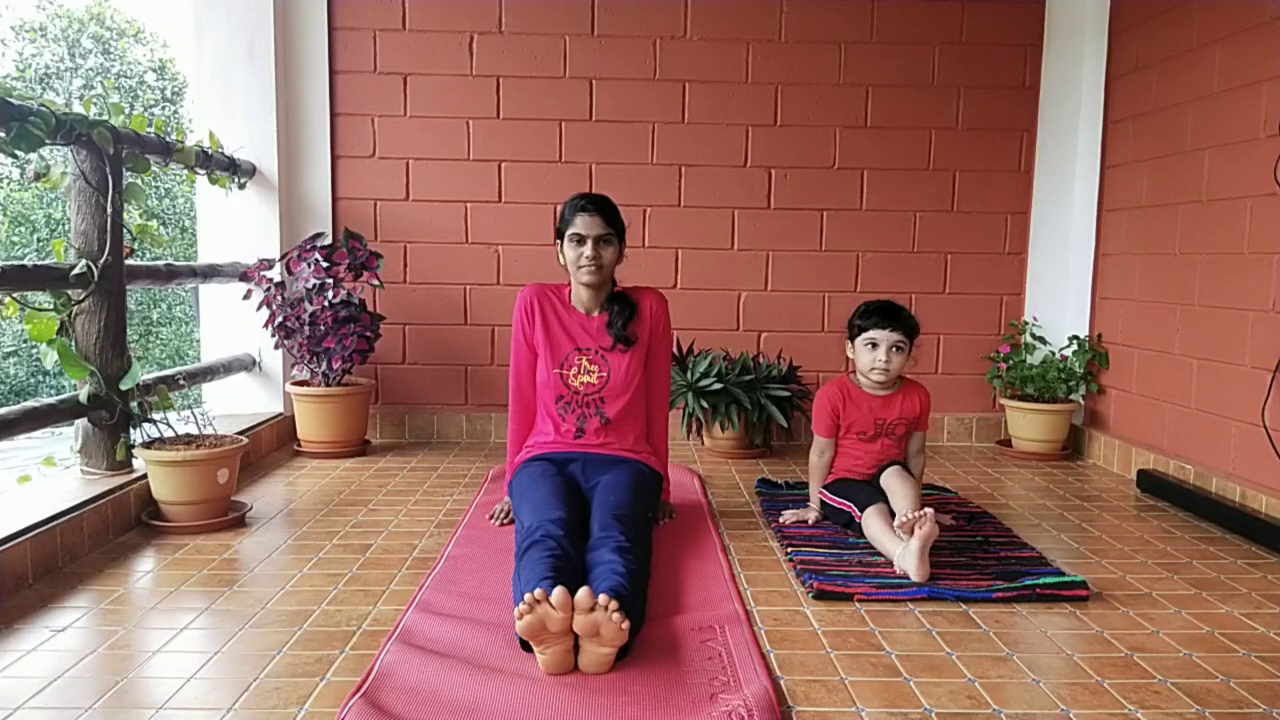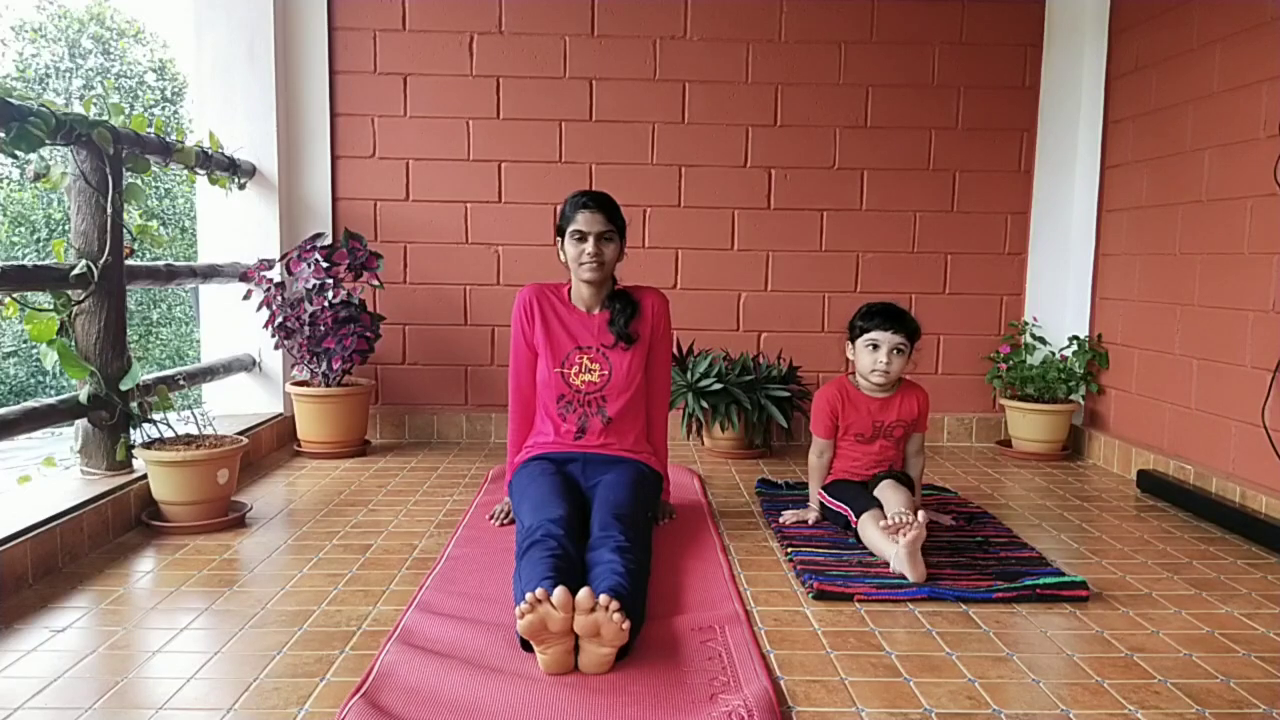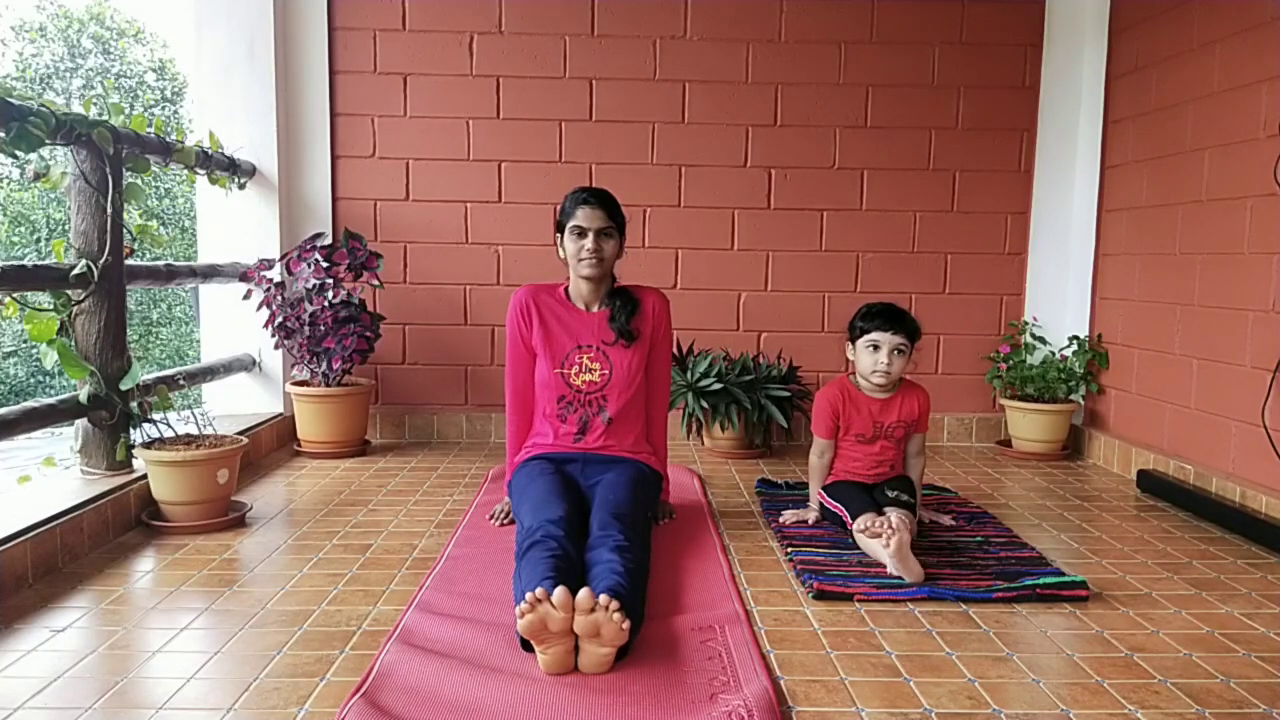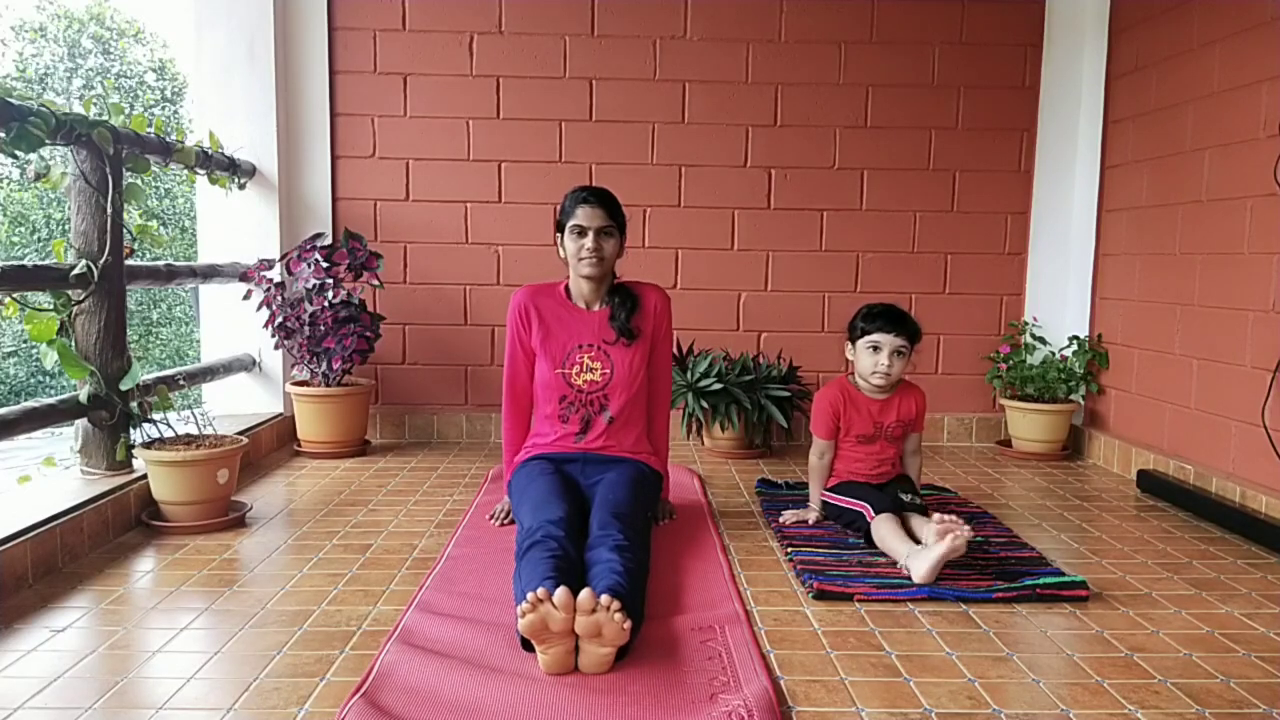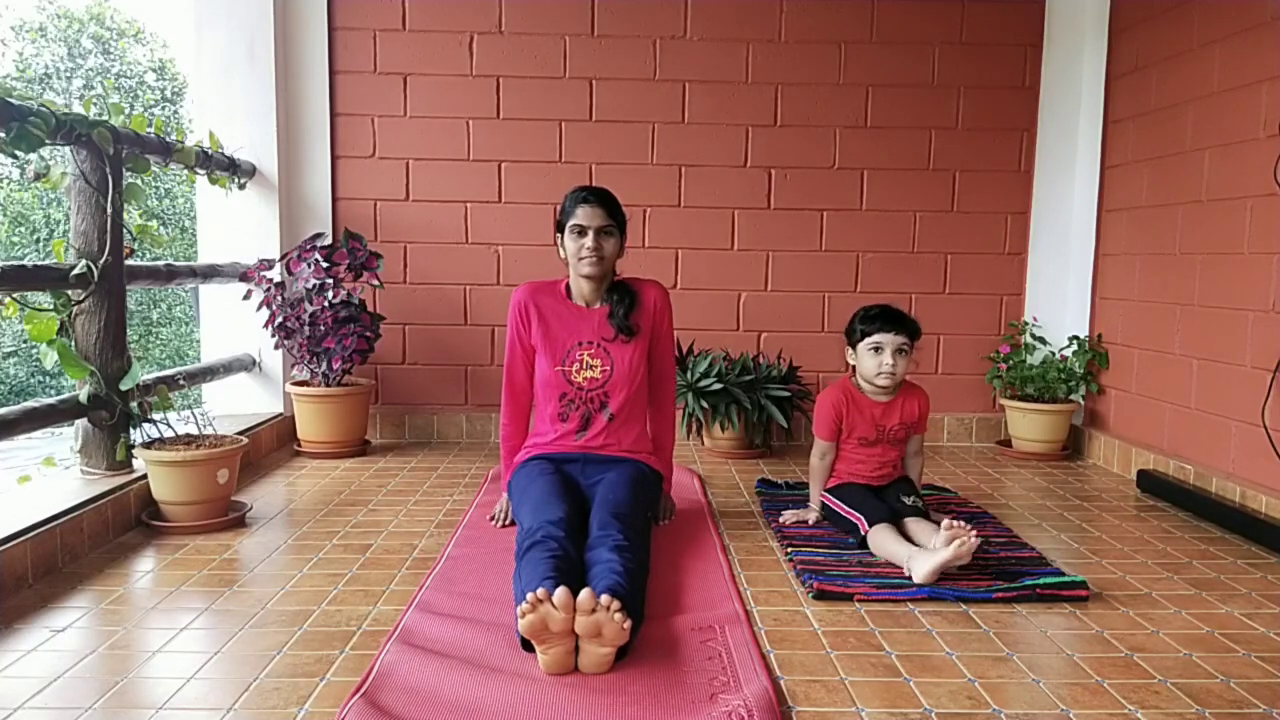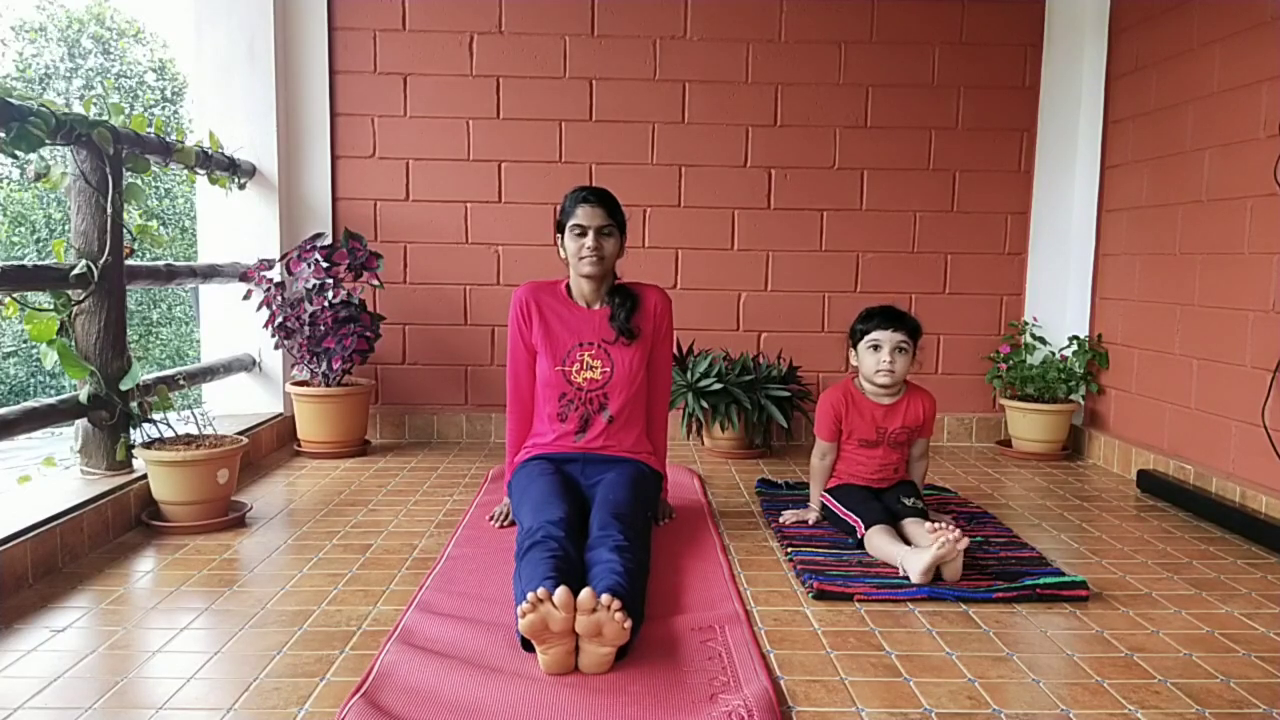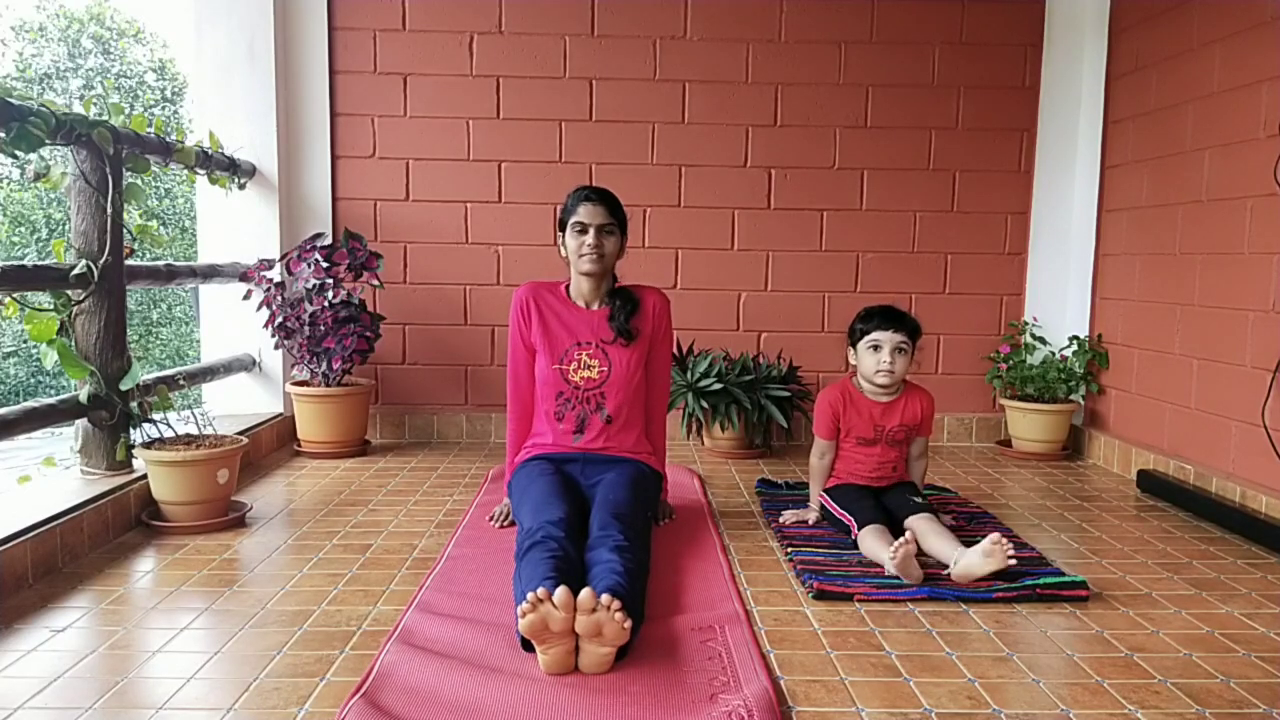
dt=0.3s
person 1, frame 1
left shoulder: (649, 307)
right shoulder: (534, 303)
left elbow: (658, 403)
right elbow: (522, 401)
left wrist: (660, 487)
right wrist: (514, 481)
left hip: (624, 463)
right hip: (547, 460)
left knee: (615, 533)
right knee: (547, 528)
left ankle: (609, 624)
right ankle: (548, 625)
person 1, frame 2
left shoulder: (650, 307)
right shoulder: (533, 303)
left elbow: (658, 403)
right elbow: (522, 401)
left wrist: (660, 487)
right wrist: (515, 481)
left hip: (624, 463)
right hip: (547, 459)
left knee: (615, 532)
right knee: (548, 527)
left ankle: (607, 623)
right ankle: (547, 624)
person 1, frame 3
left shoulder: (650, 306)
right shoulder: (529, 304)
left elbow: (657, 403)
right elbow: (519, 403)
left wrist: (659, 487)
right wrist: (514, 480)
left hip: (624, 463)
right hip: (546, 460)
left knee: (614, 533)
right knee: (548, 528)
left ankle: (607, 623)
right ankle: (547, 625)
person 1, frame 4
left shoulder: (651, 303)
right shoulder: (529, 304)
left elbow: (659, 400)
right elbow: (516, 401)
left wrist: (660, 485)
right wrist: (513, 482)
left hip: (625, 463)
right hip: (546, 460)
left knee: (615, 533)
right knee: (548, 528)
left ankle: (607, 622)
right ankle: (548, 627)
person 1, frame 5
left shoulder: (651, 300)
right shoulder: (530, 301)
left elbow: (662, 396)
right elbow: (516, 399)
left wrist: (662, 481)
right wrist: (510, 483)
left hip: (624, 462)
right hip: (546, 460)
left knee: (614, 532)
right knee: (548, 528)
left ankle: (607, 624)
right ankle: (549, 624)
person 1, frame 6
left shoulder: (651, 304)
right shoulder: (530, 302)
left elbow: (658, 401)
right elbow: (520, 400)
left wrist: (657, 484)
right wrist: (514, 482)
left hip: (624, 462)
right hip: (546, 459)
left knee: (614, 532)
right knee: (548, 527)
left ankle: (607, 623)
right ankle: (549, 626)
person 1, frame 7
left shoulder: (650, 306)
right shoulder: (530, 301)
left elbow: (656, 403)
right elbow: (520, 401)
left wrist: (657, 486)
right wrist: (513, 482)
left hip: (623, 463)
right hip: (546, 461)
left knee: (614, 532)
right knee: (547, 528)
left ankle: (607, 621)
right ankle: (545, 620)
person 2, frame 1
left shoulder: (917, 396)
right shoulder: (833, 395)
left elbow: (915, 453)
right elbow: (821, 453)
left wrist: (914, 504)
right wrist: (815, 505)
left hip: (892, 482)
right hip: (843, 484)
left knee: (895, 473)
right knee: (872, 505)
left ankle: (910, 527)
right ankle: (905, 555)
person 2, frame 2
left shoulder: (916, 397)
right shoulder: (832, 395)
left elbow: (915, 454)
right elbow: (820, 454)
left wrist: (915, 505)
right wrist: (815, 505)
left hip: (890, 483)
right hip: (842, 485)
left knee: (891, 486)
right knee: (869, 512)
left ankle: (905, 524)
right ankle: (900, 557)
person 2, frame 3
left shoulder: (917, 397)
right shoulder: (833, 396)
left elbow: (915, 455)
right elbow: (821, 454)
left wrist: (914, 504)
right wrist: (815, 505)
left hip: (891, 483)
right hip: (843, 484)
left knee: (897, 512)
right knee: (865, 515)
left ankle: (898, 540)
right ankle: (895, 559)
person 2, frame 4
left shoulder: (913, 397)
right shoulder: (832, 396)
left elbow: (911, 453)
right elbow: (821, 454)
left wrist: (914, 503)
right wrist: (814, 506)
left hip: (891, 481)
right hip: (843, 487)
left knee: (910, 514)
right knee: (881, 510)
left ankle: (936, 545)
right ankle: (916, 558)
person 2, frame 5
left shoulder: (916, 399)
right shoulder: (834, 398)
left elbow: (913, 455)
right elbow: (822, 456)
left wrist: (913, 498)
right wrist: (815, 505)
left hip: (892, 483)
right hip: (844, 486)
left knee: (913, 517)
right knee: (876, 520)
left ankle: (945, 549)
right ankle: (916, 559)
person 2, frame 6
left shoulder: (922, 402)
right shoulder: (836, 399)
left elbow: (918, 458)
right elbow: (823, 456)
left wrist: (914, 498)
right wrist: (815, 506)
left hip: (895, 486)
right hip: (846, 487)
left knee: (913, 520)
right knee: (875, 522)
left ankle: (943, 553)
right ankle: (911, 559)
person 2, frame 7
left shoulder: (920, 400)
right shoulder: (834, 398)
left elbow: (917, 457)
right elbow: (822, 455)
left wrist: (914, 500)
right wrist: (815, 505)
left hip: (894, 486)
right hip: (845, 486)
left knee: (922, 518)
right knee: (870, 523)
left ankle: (962, 559)
right ankle: (893, 561)
